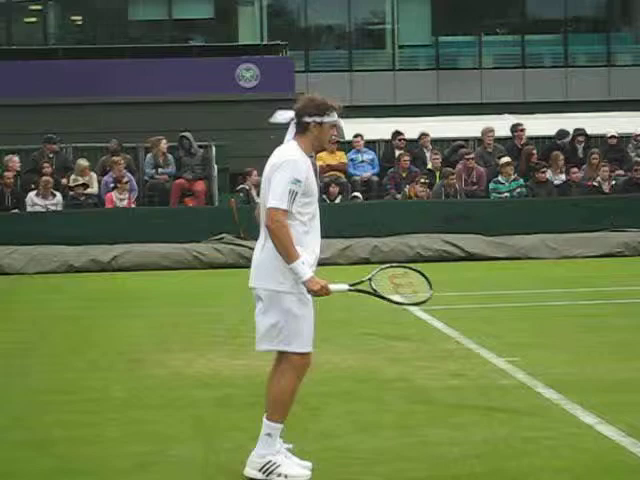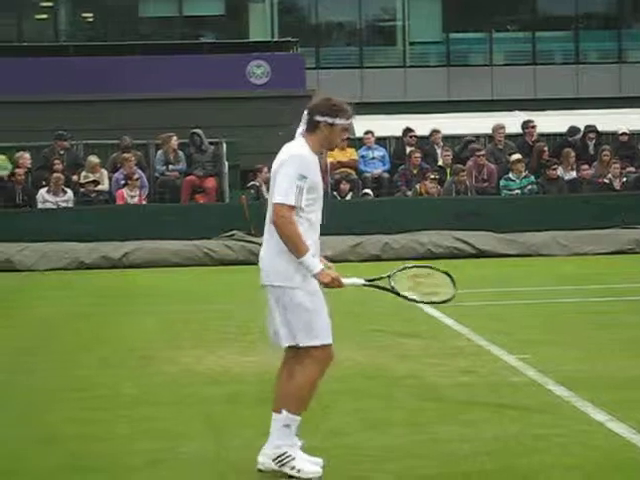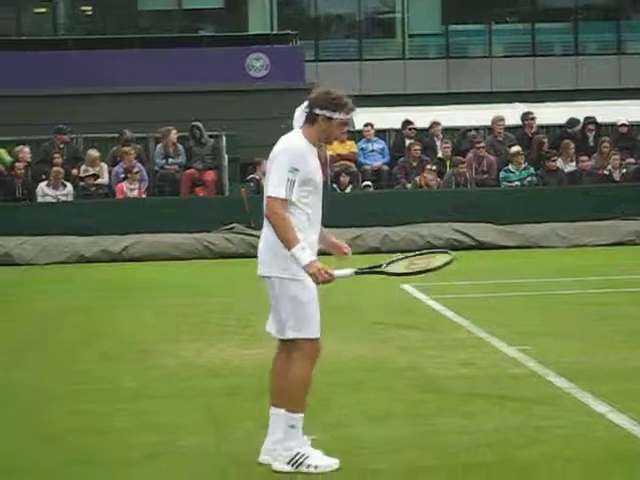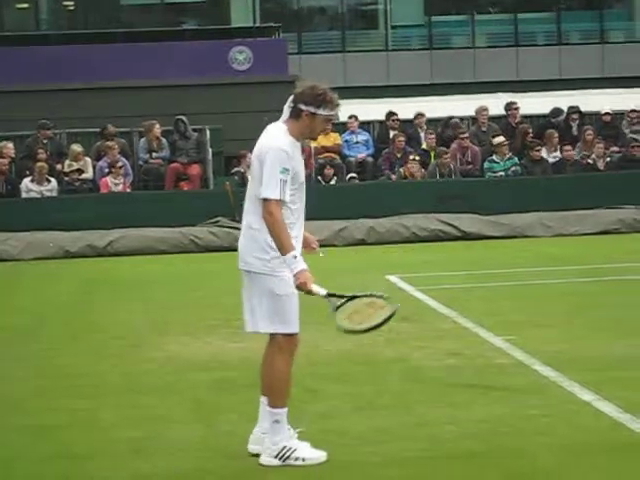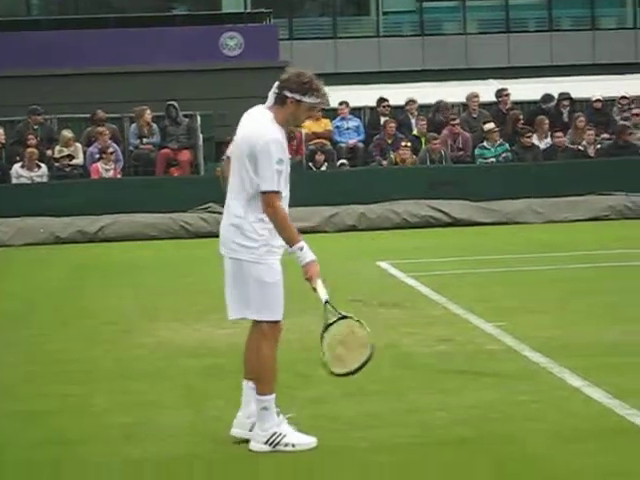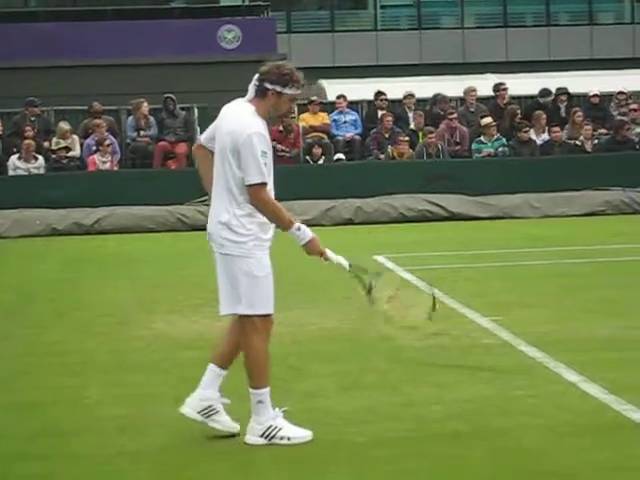
dt=0.2s
person 1, frame 1
left shoulder: (295, 158)
right shoulder: (292, 161)
right elbow: (274, 222)
right wrist: (304, 273)
left hip: (283, 276)
right hip: (284, 278)
left knee: (289, 359)
right knee: (296, 360)
person 1, frame 2
left shoulder: (306, 156)
right shoulder: (298, 157)
right elbow: (280, 217)
left wrist: (315, 262)
right wrist: (316, 266)
left hip: (292, 270)
right hip: (292, 273)
left knee: (298, 353)
right knee: (319, 354)
left ankle: (278, 444)
right ankle: (280, 444)
person 1, frame 3
left shoulder: (304, 147)
right shoulder: (293, 150)
right elbow: (274, 209)
left wrist: (325, 240)
right wrist: (304, 258)
left hip: (292, 260)
right hip: (288, 262)
left knee: (289, 346)
right knee: (306, 347)
left ankle: (278, 440)
right ankle: (290, 447)
person 1, frame 4
left shoulder: (281, 134)
right shoulder: (280, 148)
right elbow: (271, 212)
left wrist: (298, 234)
right wrist: (297, 265)
left hip: (267, 253)
right hip: (270, 257)
left knee: (278, 341)
right knee: (284, 341)
left ankle: (266, 431)
right ankle: (278, 441)
person 1, frame 5
left shoulder: (256, 115)
right shoulder: (268, 138)
left elbow: (229, 163)
right elbow: (272, 205)
right wrist: (305, 255)
left hip: (244, 236)
right hip: (253, 243)
left knee: (262, 326)
right knee: (268, 328)
left ankle: (250, 413)
right ankle: (268, 428)
person 1, frame 6
left shoulder: (234, 110)
right shoulder: (252, 130)
left elbow: (200, 148)
right elbow: (259, 197)
left wrist: (217, 192)
right wrist: (302, 234)
left hip: (231, 228)
right hip: (243, 235)
left knee: (245, 319)
right knee: (258, 323)
left ankle: (206, 398)
right ankle: (264, 421)
